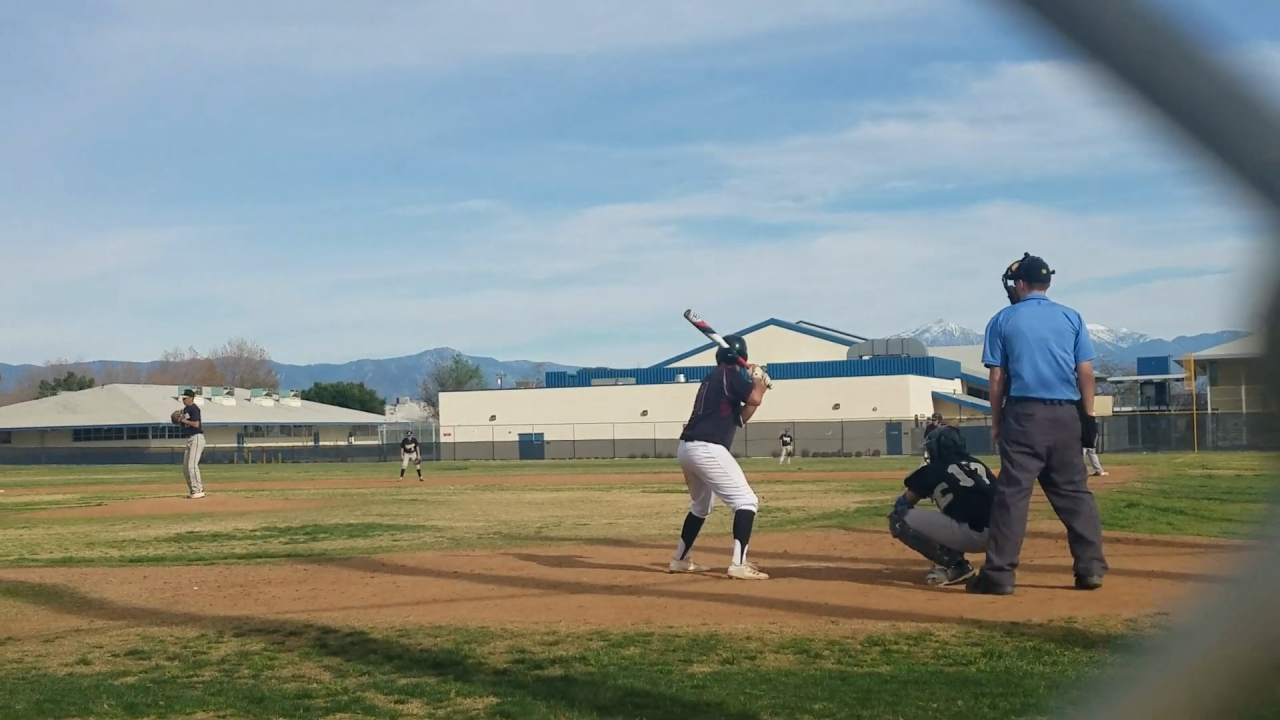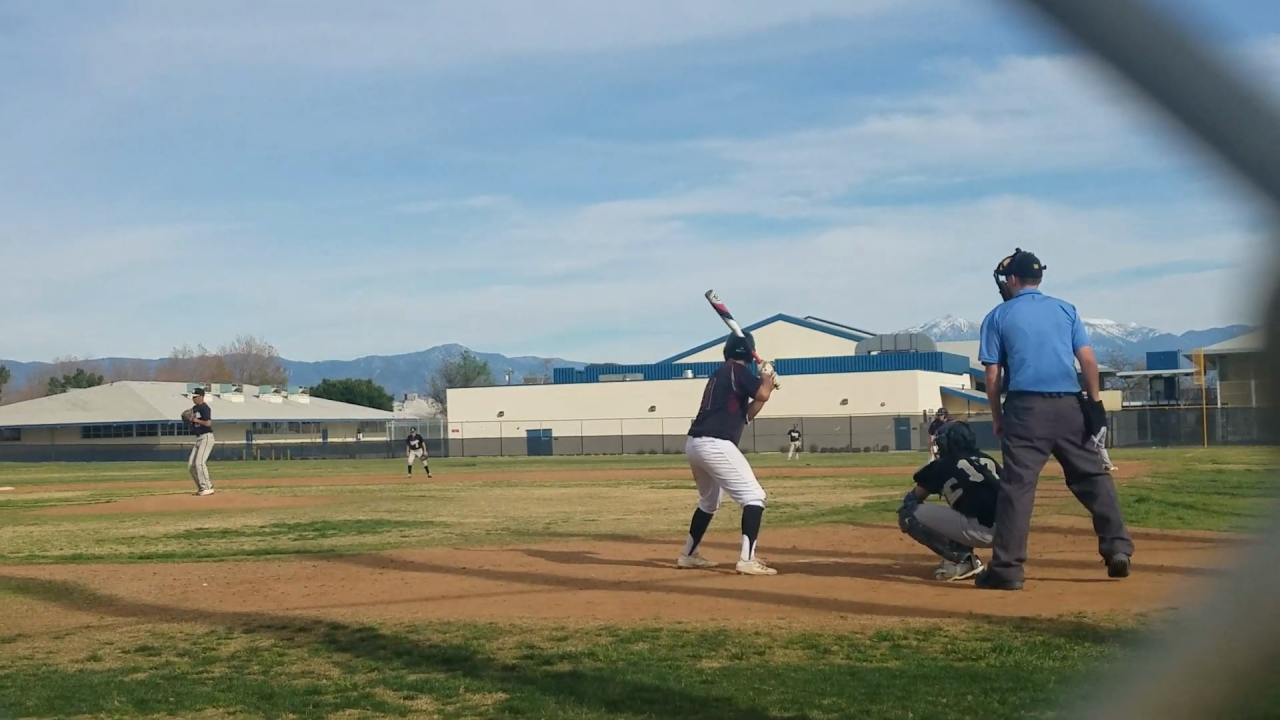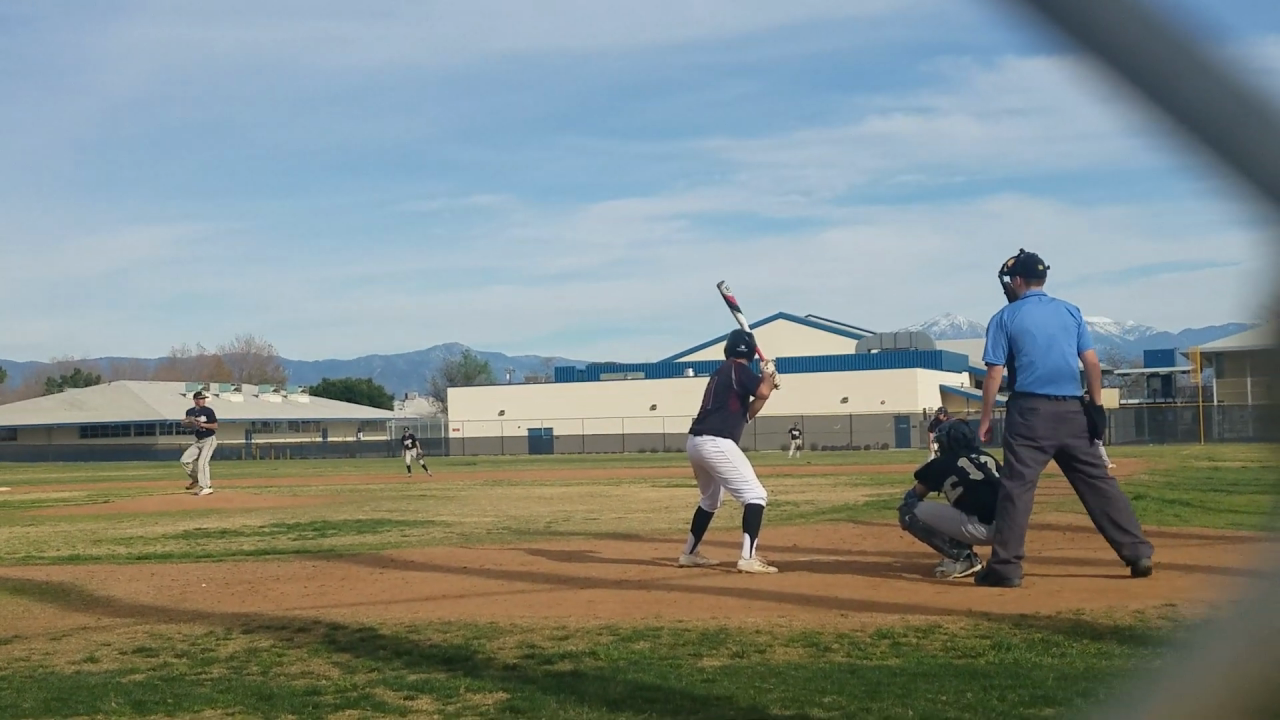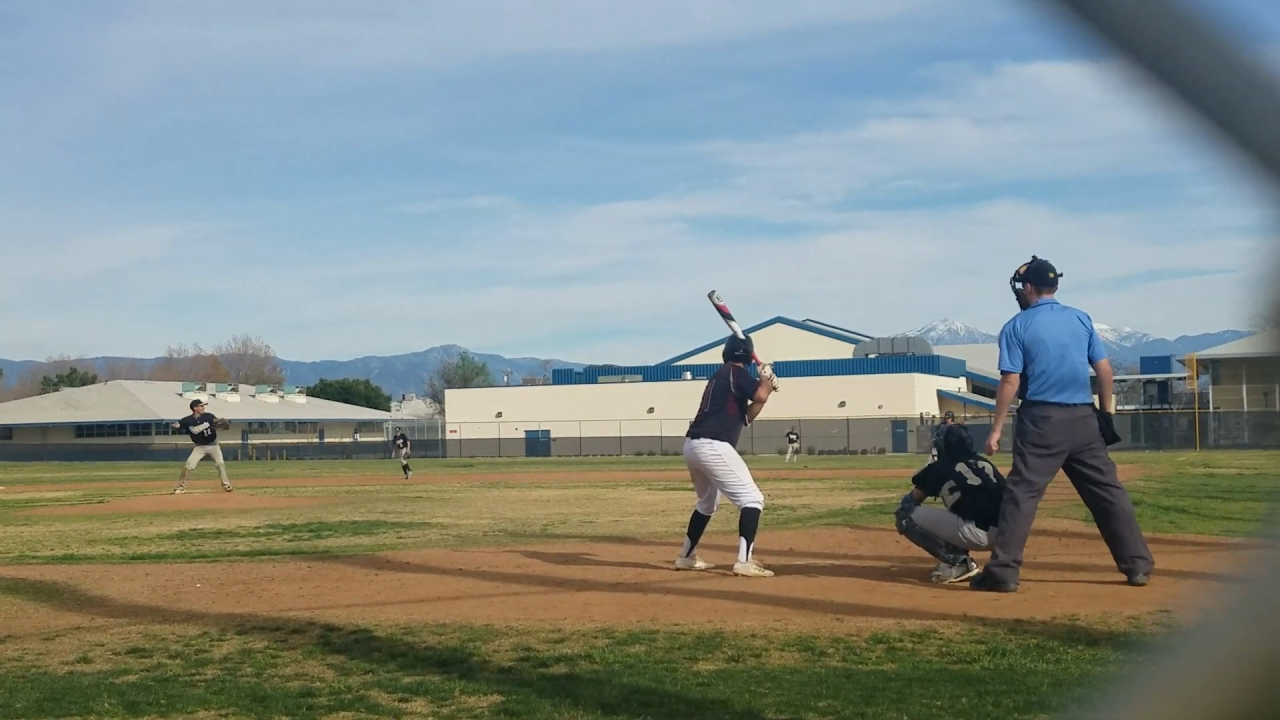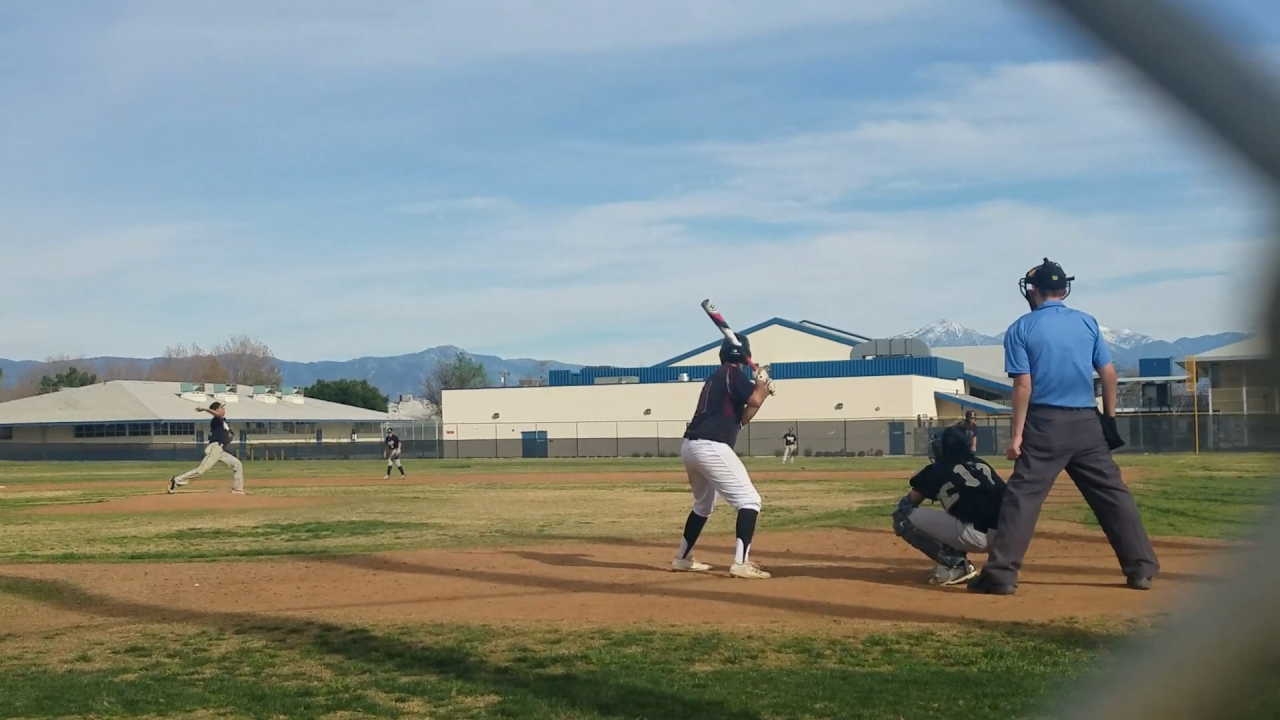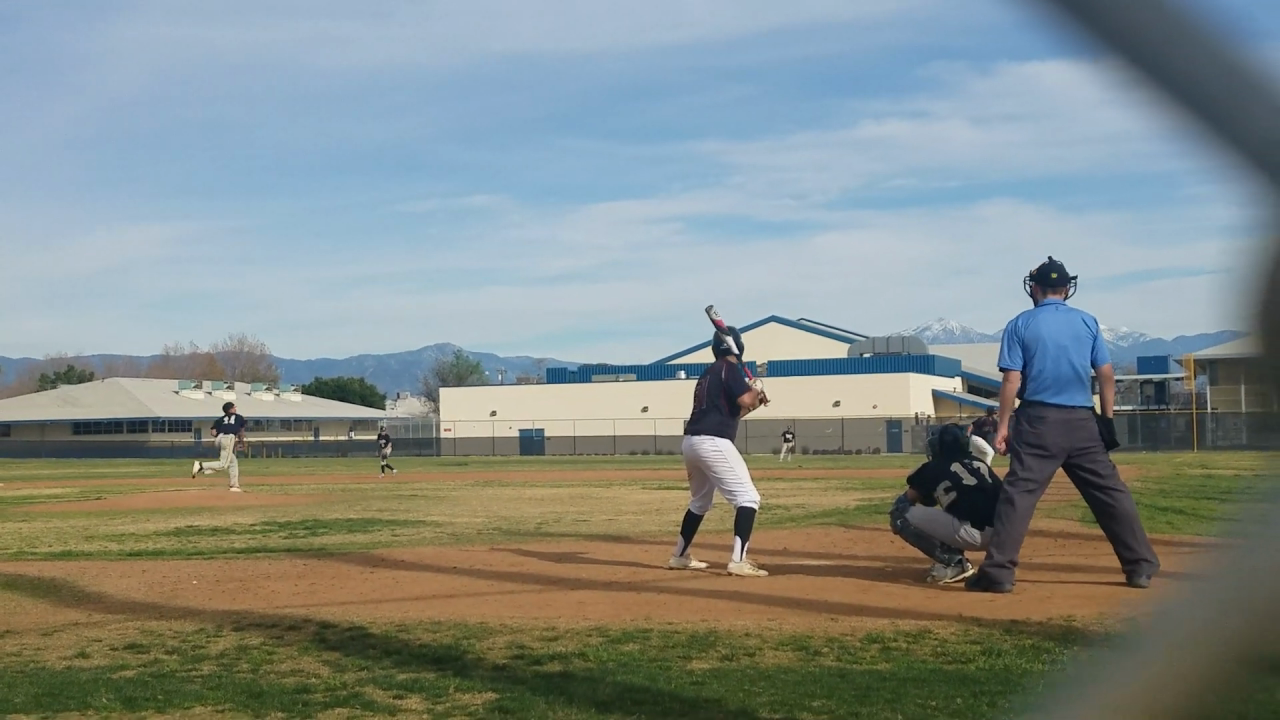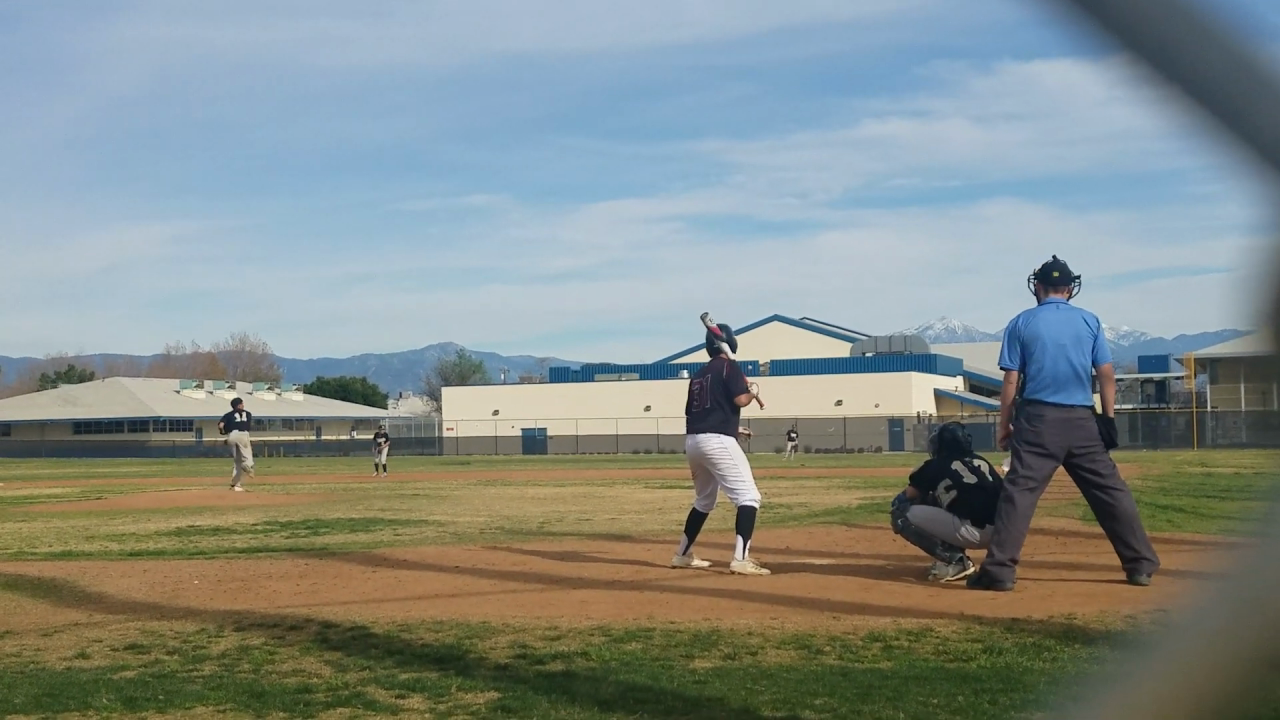
dt=0.2s
person 1, frame 1
left shoulder: (1003, 320)
right shoulder: (1071, 317)
left elbow: (997, 378)
right elbow: (1086, 371)
left wrist: (997, 421)
right wrist: (1087, 415)
left hip: (1024, 415)
right hip: (1066, 415)
left knee: (1012, 494)
right knee: (1075, 493)
left ankle: (999, 574)
right ankle: (1090, 566)
person 1, frame 2
left shoulder: (998, 316)
right shoulder: (1066, 309)
left elbow: (992, 375)
right elbow: (1087, 359)
left wrist: (997, 415)
right wrist: (1094, 402)
left hip: (1025, 409)
right hip: (1068, 407)
left knee: (1017, 487)
right knee: (1092, 476)
left ankle: (1007, 569)
right ankle: (1117, 548)
person 1, frame 3
left shoulder: (1004, 318)
right shoulder: (1070, 311)
left elbow: (994, 375)
right elbow: (1091, 362)
left wrist: (986, 418)
right wrist: (1096, 405)
left hip: (1030, 411)
right hip: (1072, 409)
left knee: (1017, 487)
right knee: (1098, 481)
left ankle: (1005, 567)
right ankle: (1137, 551)
person 1, frame 4
left shoulder: (1016, 326)
right shoulder: (1082, 319)
left elbow: (1012, 382)
right elbow: (1104, 370)
left wrist: (997, 428)
right wrist: (1105, 414)
left hip: (1041, 419)
right hip: (1083, 417)
left knee: (1022, 493)
right knee: (1107, 490)
left ankle: (1002, 571)
right ankle: (1137, 564)
person 1, frame 5
left shoulder: (1021, 328)
right shoulder: (1088, 322)
left elbow: (1023, 385)
right elbow: (1109, 374)
left wrist: (1017, 433)
right wrist: (1109, 418)
left hip: (1044, 423)
right hip: (1087, 422)
left knee: (1023, 496)
right knee: (1112, 494)
left ankle: (1000, 573)
right ankle: (1141, 568)
person 1, frame 6
left shoulder: (1020, 324)
right shoulder: (1088, 322)
left elbow: (1013, 381)
right elbow: (1106, 374)
left wrist: (1003, 426)
right wrist: (1107, 419)
left hip: (1038, 420)
right hip: (1082, 420)
left knee: (1019, 493)
right knee: (1110, 492)
left ankle: (998, 572)
right ankle: (1141, 567)
person 1, frame 7
left shoulder: (1021, 323)
right shoulder: (1089, 321)
left elbow: (1012, 380)
right elbow: (1106, 374)
left wrist: (1004, 424)
right wrist: (1108, 418)
left hip: (1037, 419)
right hip: (1082, 420)
left knee: (1019, 491)
right knee: (1110, 491)
left ankle: (999, 570)
right ankle: (1141, 565)
person 2, frame 1
left shoulder: (712, 378)
right shoulder: (729, 374)
left elbow: (740, 418)
right elbow: (755, 400)
left wrist: (758, 387)
right wrist: (757, 381)
left hip: (688, 449)
right hip: (707, 449)
left knee: (701, 505)
right knee: (746, 501)
left ankle: (680, 559)
right ankle: (738, 564)
person 2, frame 2
left shoulder: (719, 374)
right shoulder: (737, 370)
left elbow: (746, 414)
right elbow: (763, 395)
left wrist: (766, 385)
right wrist: (767, 377)
left hip: (696, 444)
right hip: (715, 445)
left knee: (709, 501)
right knee: (754, 496)
left ankle: (689, 555)
right ankle: (747, 560)
person 2, frame 3
left shoulder: (721, 373)
right shoulder: (738, 369)
left elbow: (747, 413)
right elbow: (763, 392)
left wrist: (768, 384)
right wrist: (768, 376)
left hip: (696, 443)
right hip: (716, 443)
left knee: (710, 499)
right knee: (755, 495)
left ankle: (690, 554)
right ankle: (748, 558)
person 2, frame 4
left shoulder: (719, 376)
right shoulder: (736, 372)
left elbow: (746, 416)
right elbow: (760, 396)
left wrist: (766, 388)
right wrist: (766, 379)
left hip: (693, 446)
right hip: (713, 447)
left knee: (707, 503)
right knee: (751, 498)
left ankle: (686, 557)
right ankle: (744, 561)
person 2, frame 5
left shoulder: (716, 377)
right shoulder: (732, 373)
left elbow: (741, 418)
right elbow: (754, 400)
left wrist: (763, 391)
right wrist: (761, 384)
left hip: (691, 447)
right hip: (711, 447)
left knee: (703, 504)
right knee: (749, 500)
left ankle: (683, 558)
right ankle: (741, 562)
person 2, frame 6
left shoulder: (708, 373)
right shoulder: (730, 368)
right elbow: (744, 400)
left wrist: (755, 403)
right wrist: (756, 390)
left hip: (691, 443)
right hip: (713, 443)
left knee: (700, 502)
right knee: (748, 498)
left ankle: (680, 556)
right ankle: (738, 560)
person 2, frame 7
left shoulder: (698, 375)
right shoulder: (729, 366)
right elbow: (741, 400)
right wrist: (753, 392)
left hip: (693, 441)
right hip: (718, 441)
left knee: (704, 501)
right knee: (748, 496)
left ankle: (683, 554)
right ankle: (741, 558)
person 3, frame 1
left shoulder: (932, 470)
right shoulder: (977, 465)
left elbow: (902, 505)
left hip: (971, 535)
left knee: (898, 518)
left ankle: (953, 564)
person 3, frame 2
left shoulder: (941, 465)
right shoulder: (987, 460)
left elbow: (912, 499)
left hip: (982, 531)
left knee: (907, 513)
left ankle: (962, 560)
right ankle: (977, 555)
person 3, frame 3
left shoulder: (942, 463)
right shoulder: (987, 458)
left elbow: (911, 497)
left hip: (981, 528)
left knee: (908, 510)
left ankle: (961, 557)
right ankle: (969, 552)
person 3, frame 4
left shoulder: (939, 468)
right shoulder: (985, 464)
left elbow: (909, 502)
left hip: (978, 534)
left knee: (905, 515)
left ankle: (957, 562)
person 3, frame 5
left shoulder: (937, 470)
right shoulder: (983, 466)
left elbow: (906, 504)
left hip: (976, 536)
left knee: (903, 517)
left ankle: (954, 564)
right ankle: (958, 561)
person 3, frame 6
left shoulder: (934, 468)
right shoulder: (980, 464)
left elbow: (902, 503)
left hip: (972, 534)
left knee: (899, 515)
left ankle: (952, 562)
person 3, frame 7
left shoulder: (935, 466)
right shoulder: (981, 462)
left elbow: (900, 502)
left hip: (974, 532)
left knee: (900, 514)
left ankle: (953, 560)
